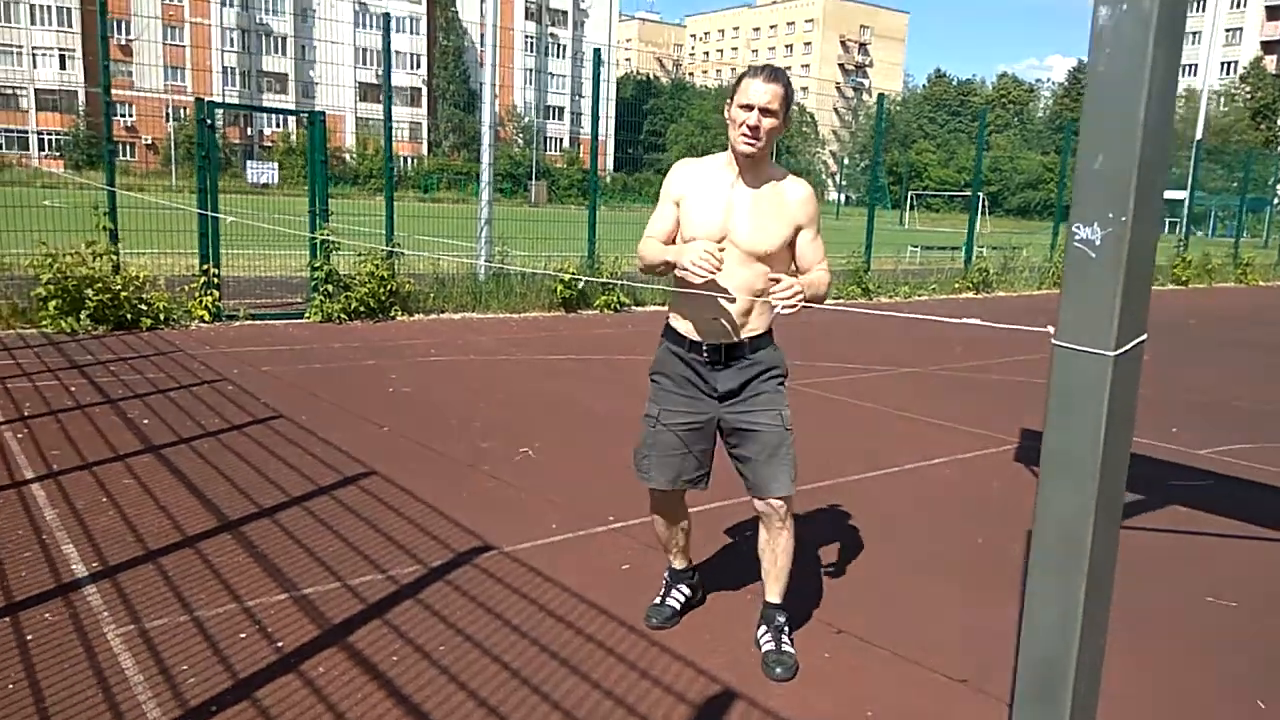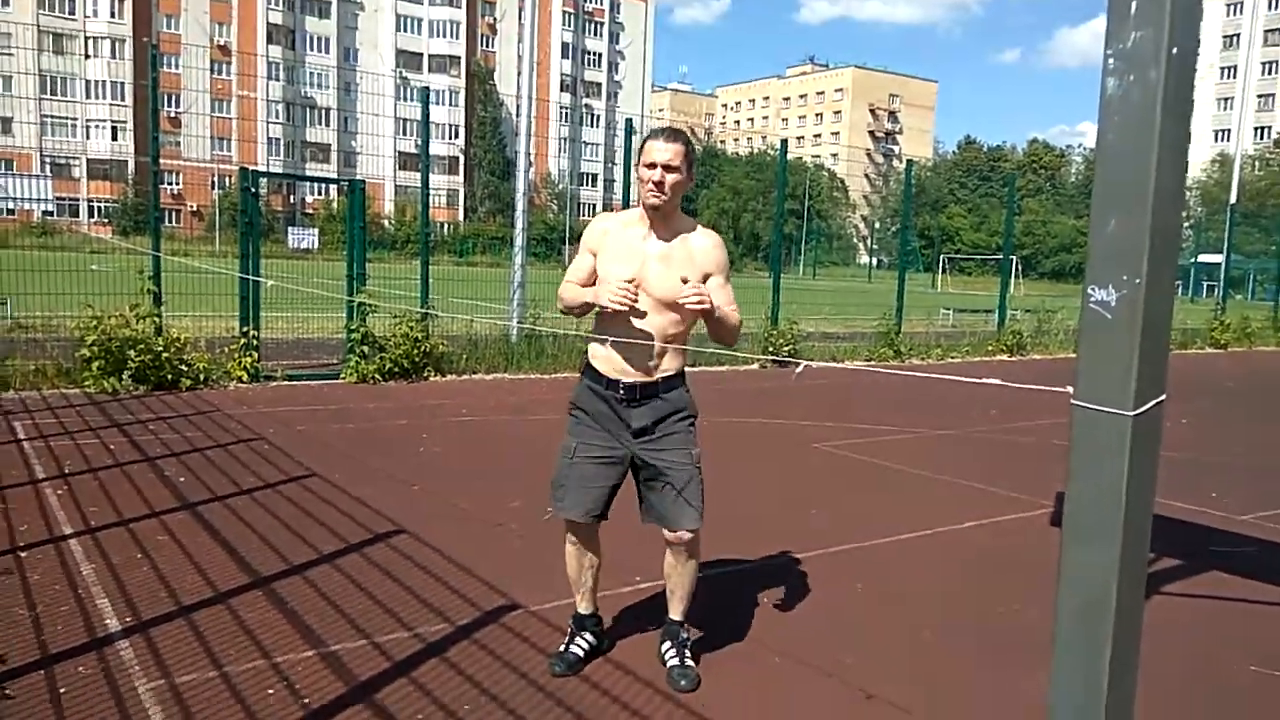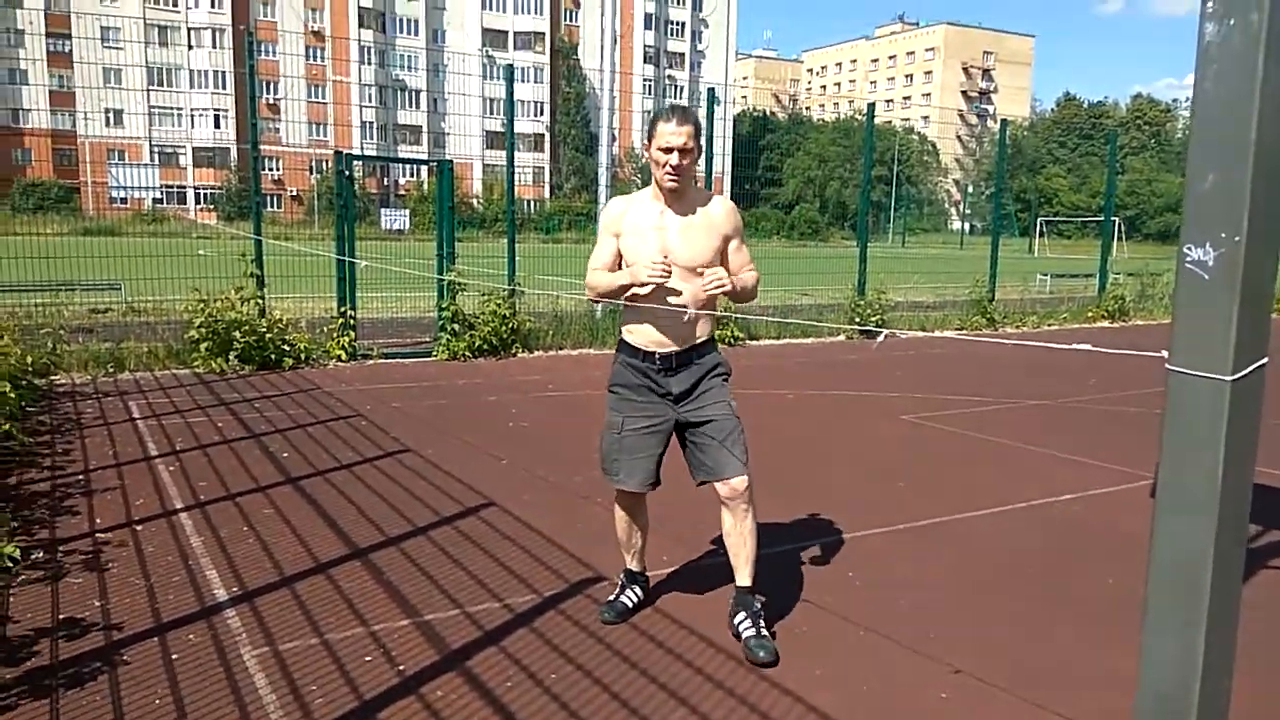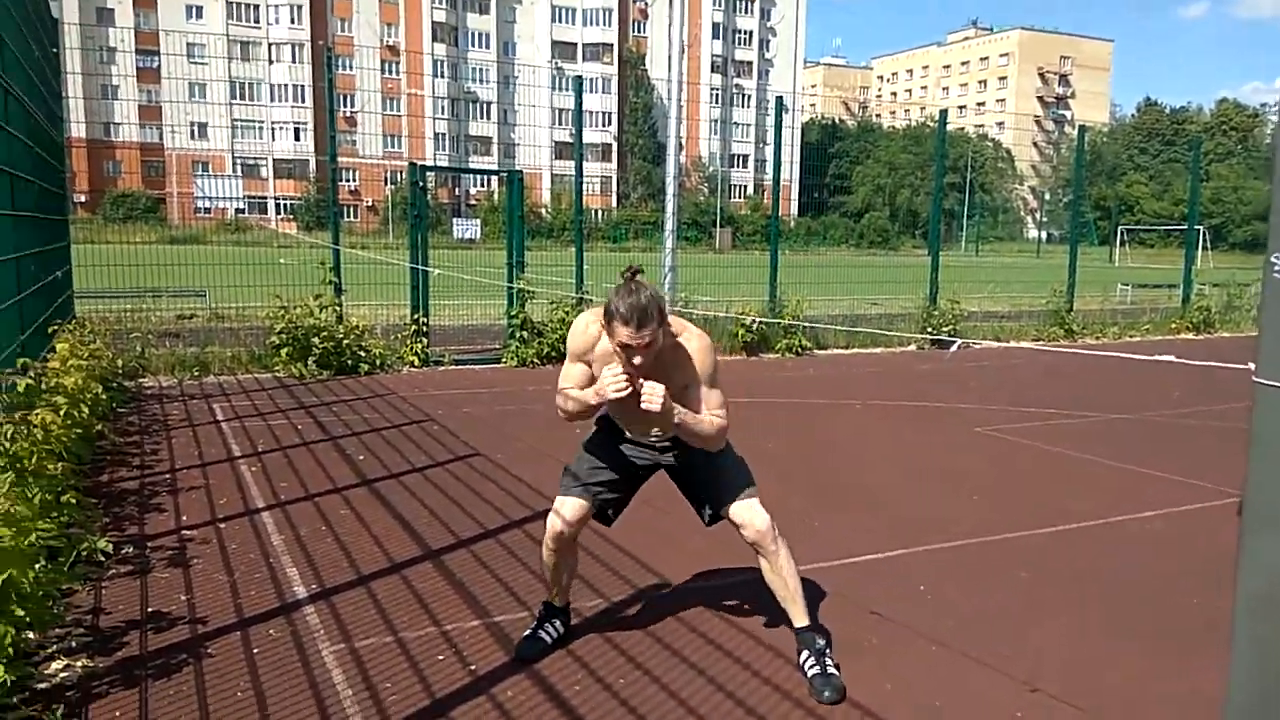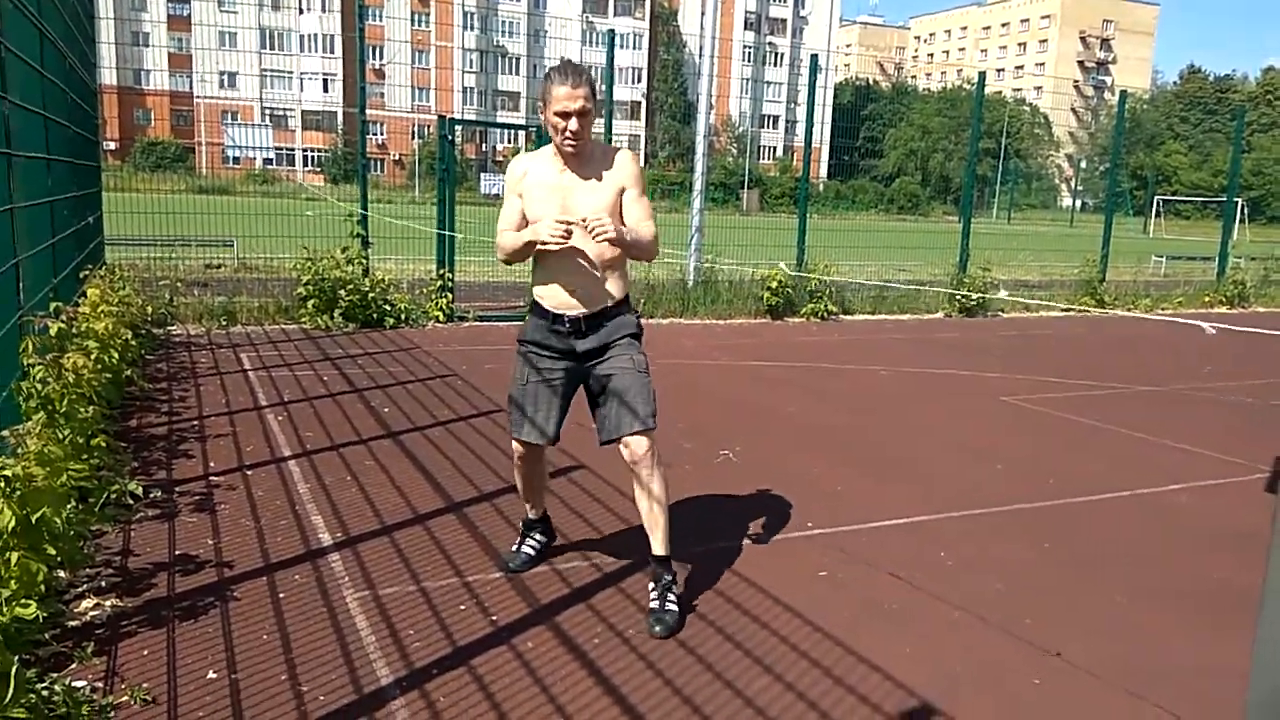
dt=1s
person 1, frame 1
left shoulder: (797, 196)
right shoulder: (686, 175)
left elbow: (822, 281)
right elbow: (646, 253)
left wrist: (802, 288)
right wrist: (677, 257)
left hip: (753, 364)
right hip: (681, 358)
left knee: (774, 502)
right knee: (663, 487)
left ankle: (773, 618)
right ankle: (682, 578)
person 1, frame 2
left shoulder: (705, 245)
right shoulder: (603, 229)
left elbow: (732, 335)
right elbow: (565, 297)
left wrist: (709, 307)
right wrist: (593, 295)
left hip: (665, 404)
right hip: (597, 397)
left knee: (681, 534)
right knee: (576, 523)
left ankle: (675, 636)
right ankle: (587, 627)
person 1, frame 3
left shoulder: (722, 211)
right shoulder: (620, 211)
left elbow: (750, 286)
right elbow: (592, 286)
left wrist: (733, 284)
right wrist: (633, 275)
left hip: (701, 367)
right hip: (636, 369)
left knee: (734, 488)
right knee: (628, 489)
left ankle: (747, 605)
right ankle: (635, 580)
person 1, frame 4
left shoulder: (694, 347)
right shoulder: (586, 332)
left elbow: (716, 433)
right elbow: (566, 407)
left wrist: (674, 414)
right wrist: (594, 396)
left hip: (691, 440)
right hip: (619, 439)
left knee: (757, 528)
right knee: (560, 526)
left ankle: (809, 641)
right ankle: (554, 616)
person 1, frame 5
left shoulder: (620, 163)
right shoulder: (523, 170)
left elbow: (650, 248)
right elbow: (503, 253)
left wrist: (621, 232)
right wrist: (533, 234)
left hip: (612, 328)
right hip: (546, 331)
left knee: (639, 450)
right knee: (525, 447)
left ankle: (662, 574)
right ankle: (538, 527)
